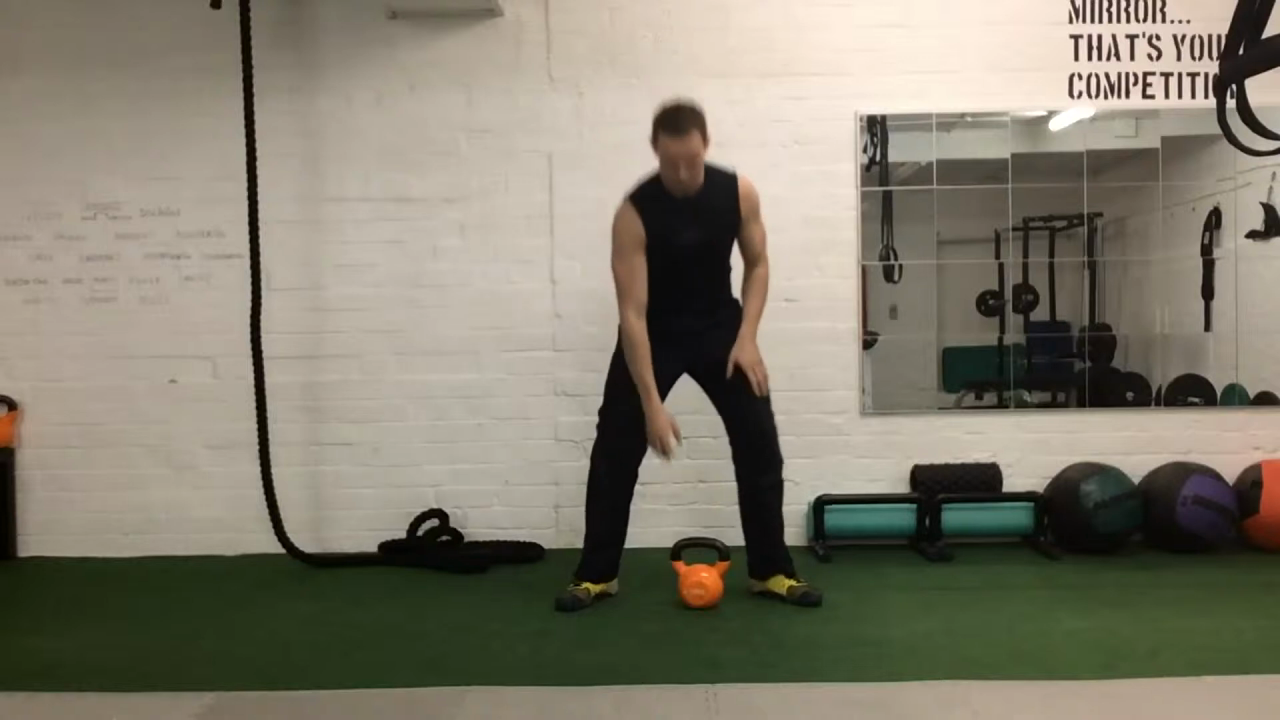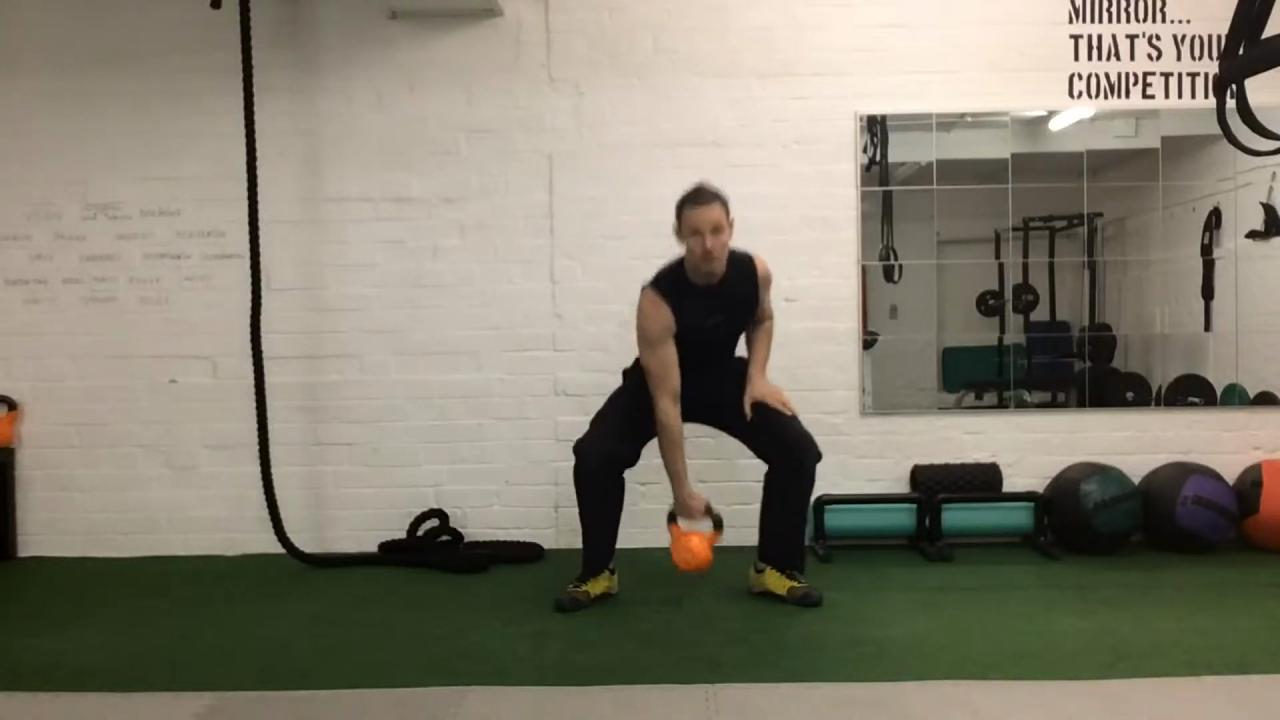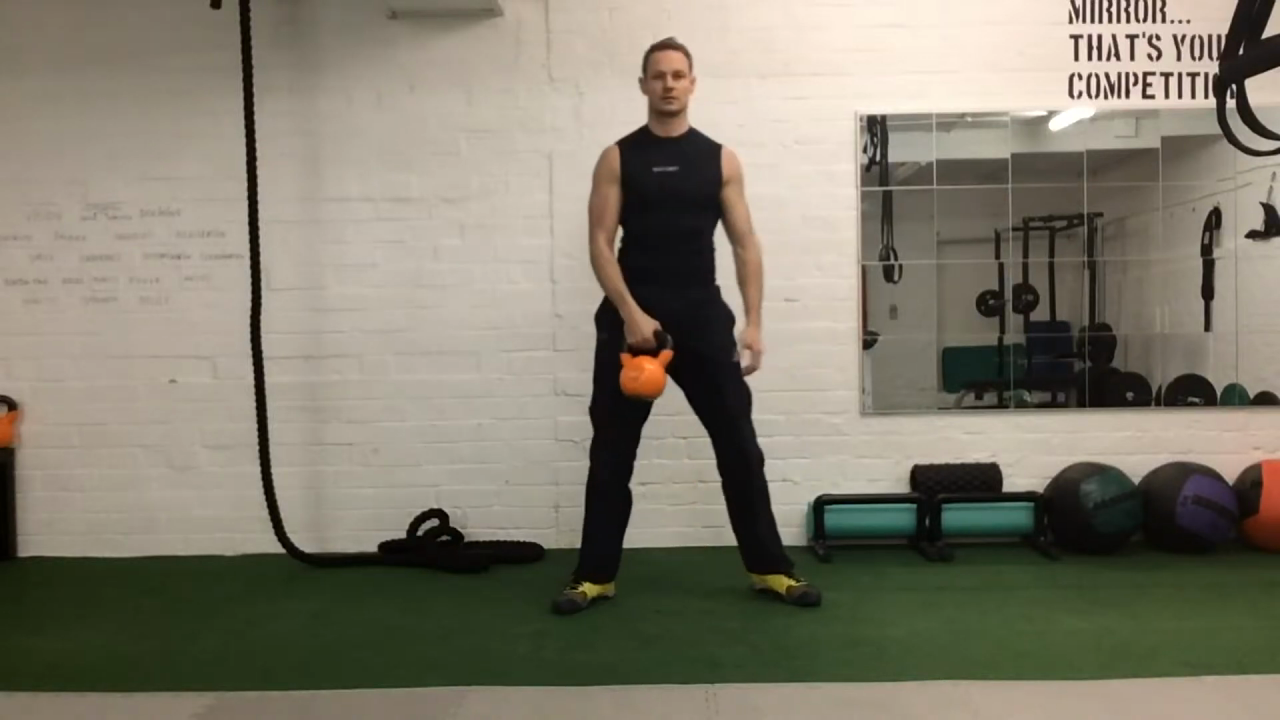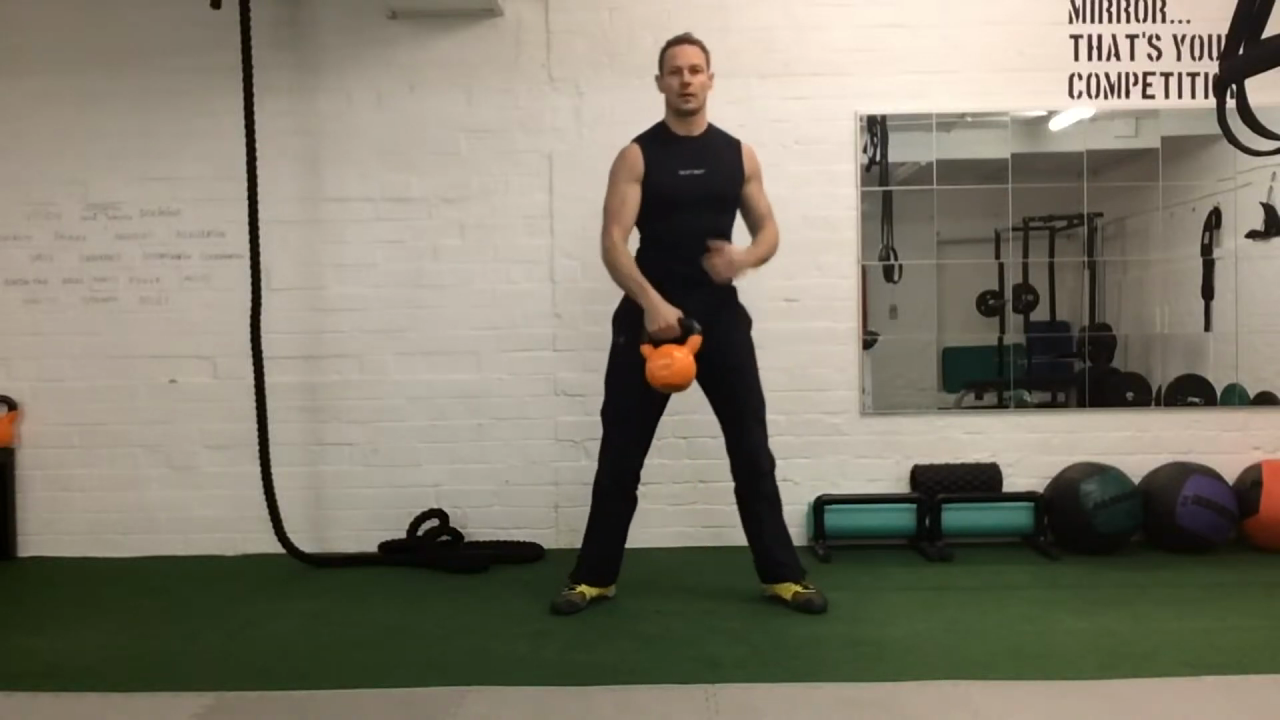
dt=0.7s
person 1, frame 1
left shoulder: (738, 192)
right shoulder: (634, 213)
left elbow: (757, 264)
right elbow: (632, 312)
left wrist: (748, 338)
right wrist: (652, 405)
left hip: (719, 326)
right hip: (656, 331)
left knee: (759, 444)
right knee: (616, 447)
left ankle: (770, 570)
right ankle: (597, 574)
person 1, frame 2
left shoulder: (755, 272)
right shoulder: (659, 299)
right elbow: (666, 403)
left wrist: (757, 376)
right wrist: (683, 491)
left hip: (725, 380)
right hip: (661, 389)
left knee: (798, 451)
right knee: (595, 456)
left ankle: (775, 567)
right ankle: (597, 573)
person 1, frame 3
left shoulder: (721, 159)
right shoulder: (618, 157)
left elbow: (744, 242)
right elbow: (600, 243)
left wrist: (754, 322)
right wrist: (629, 314)
left hip: (703, 314)
right hip: (634, 317)
left knee: (739, 446)
right knee: (612, 454)
left ankle: (769, 567)
right ankle: (595, 575)
person 1, frame 4
left shoulder: (738, 154)
right shoulder: (637, 156)
left elbow: (768, 230)
right elbow: (613, 242)
left wrist: (745, 257)
right wrist: (652, 304)
left hip: (719, 315)
right hip: (650, 315)
left knee: (751, 450)
right knee: (620, 454)
left ankle: (782, 575)
right ankle: (594, 577)
